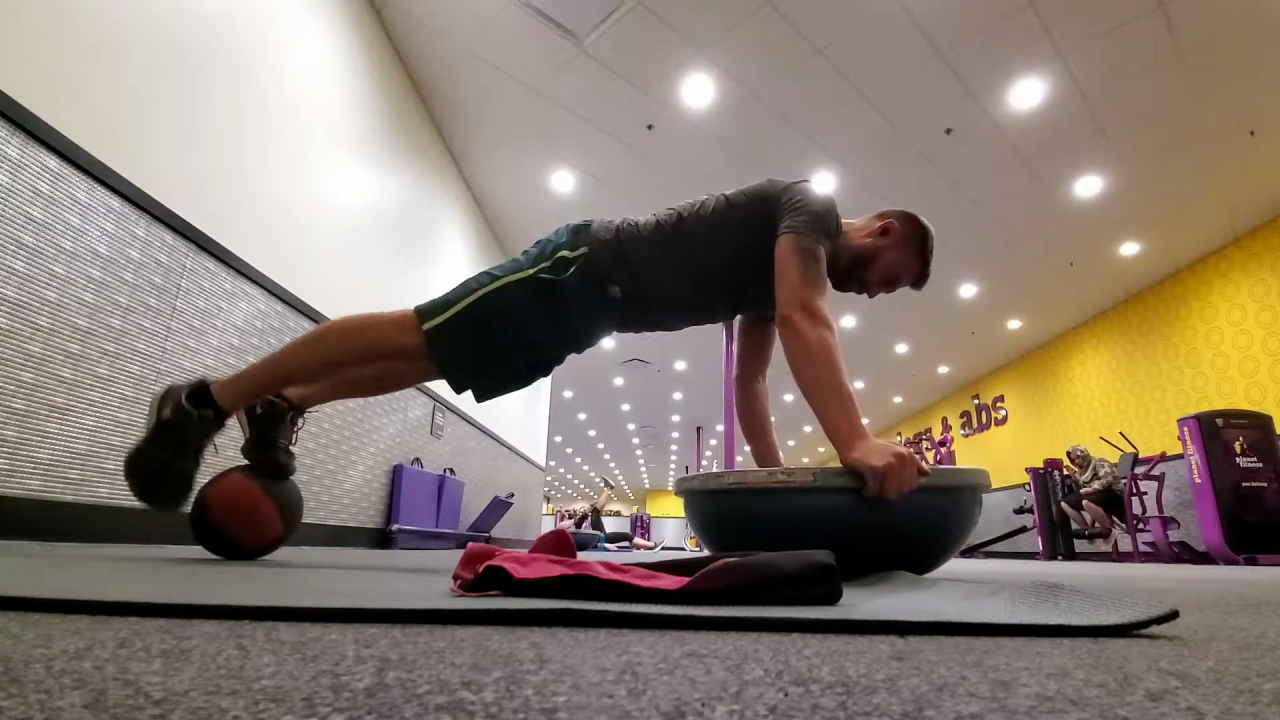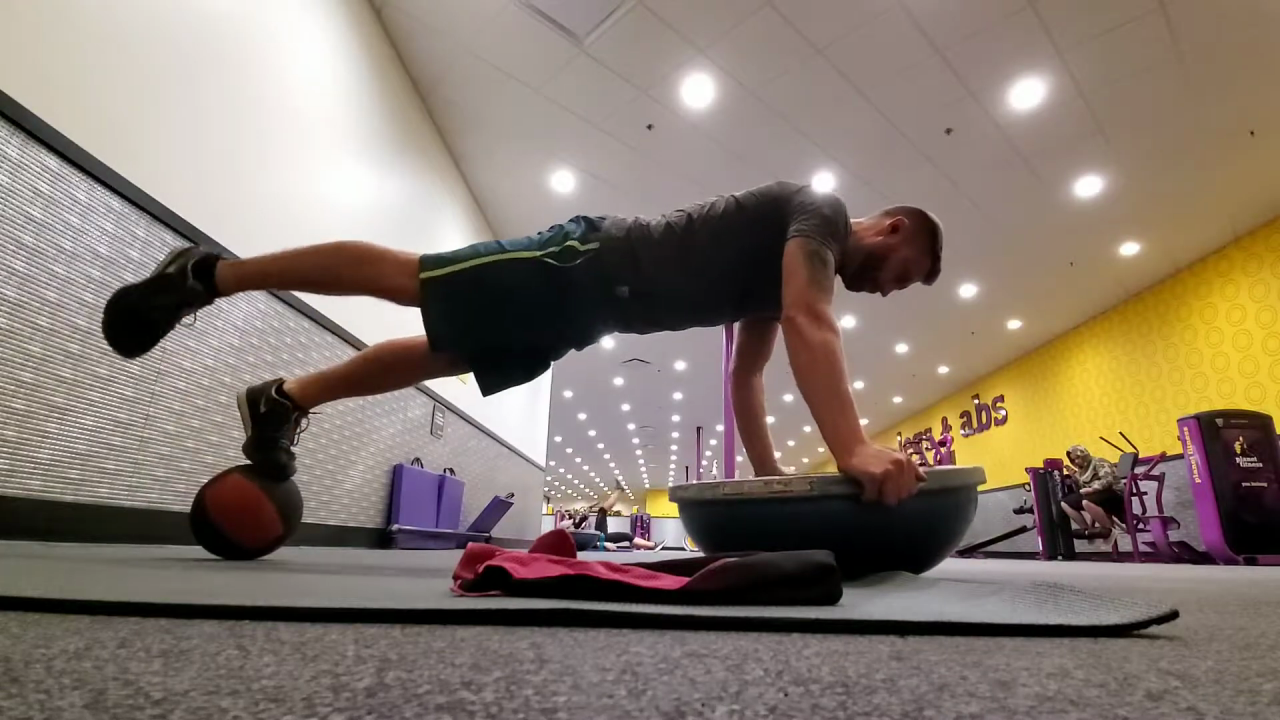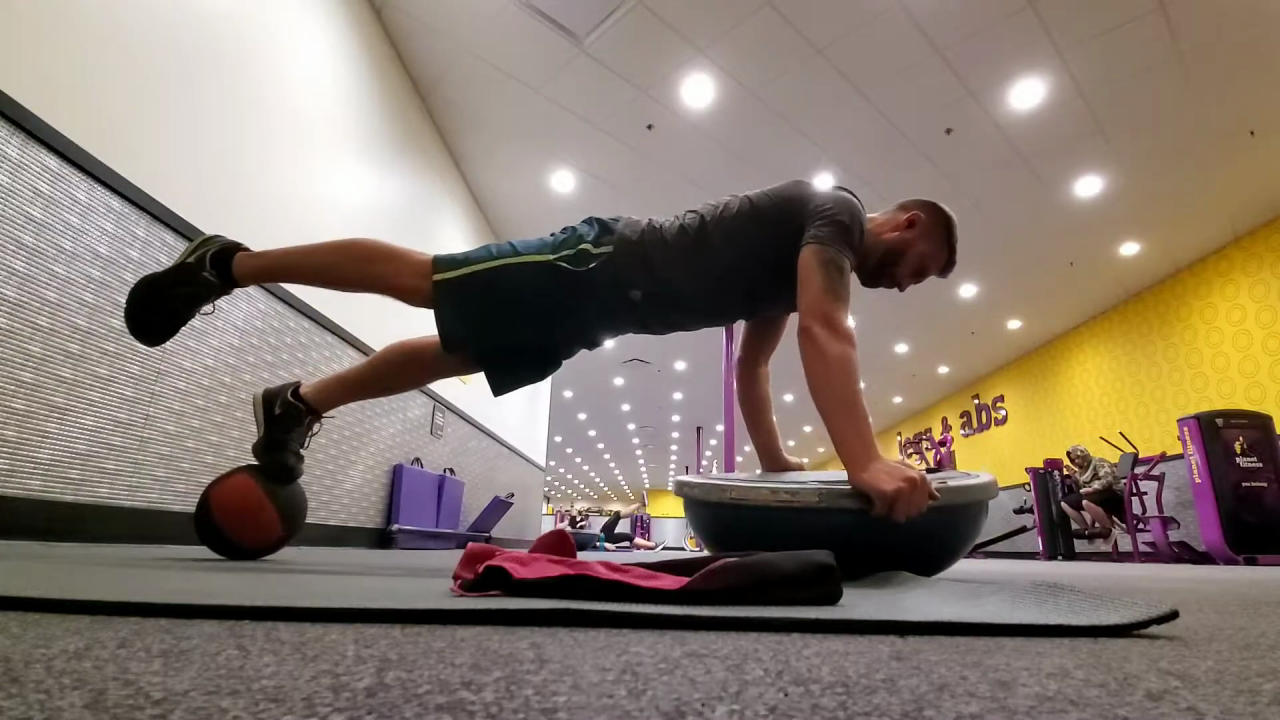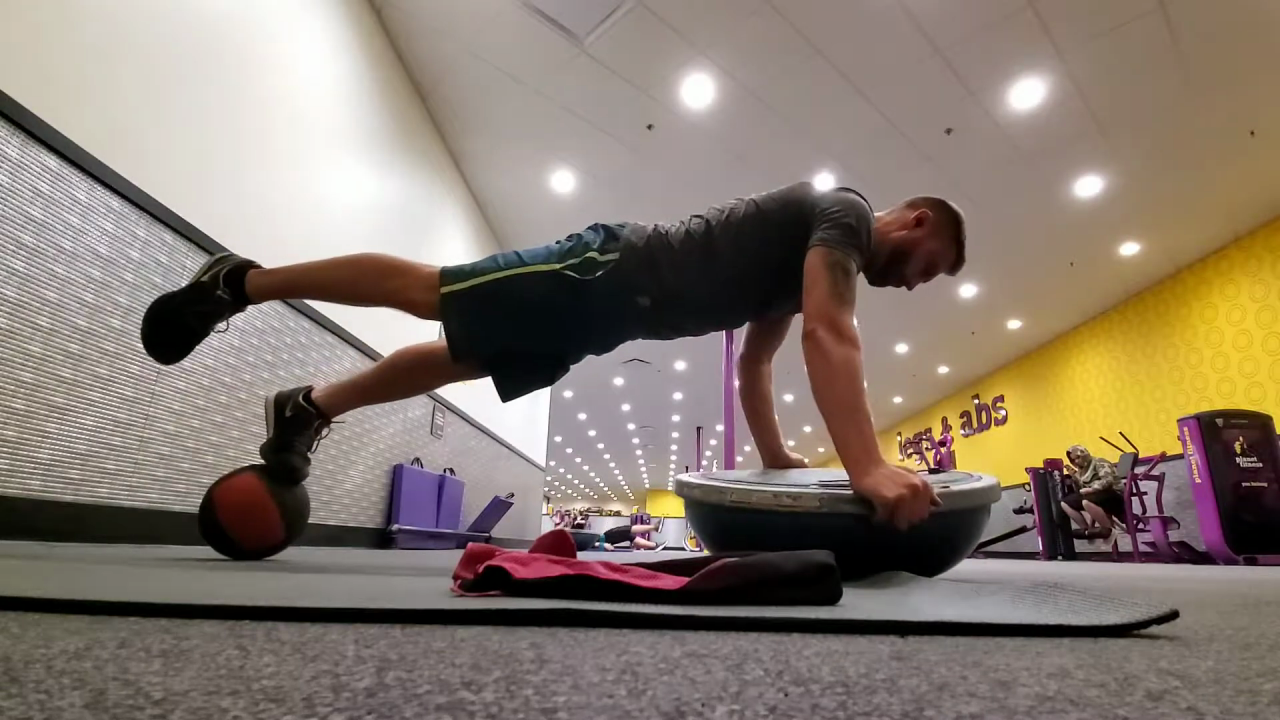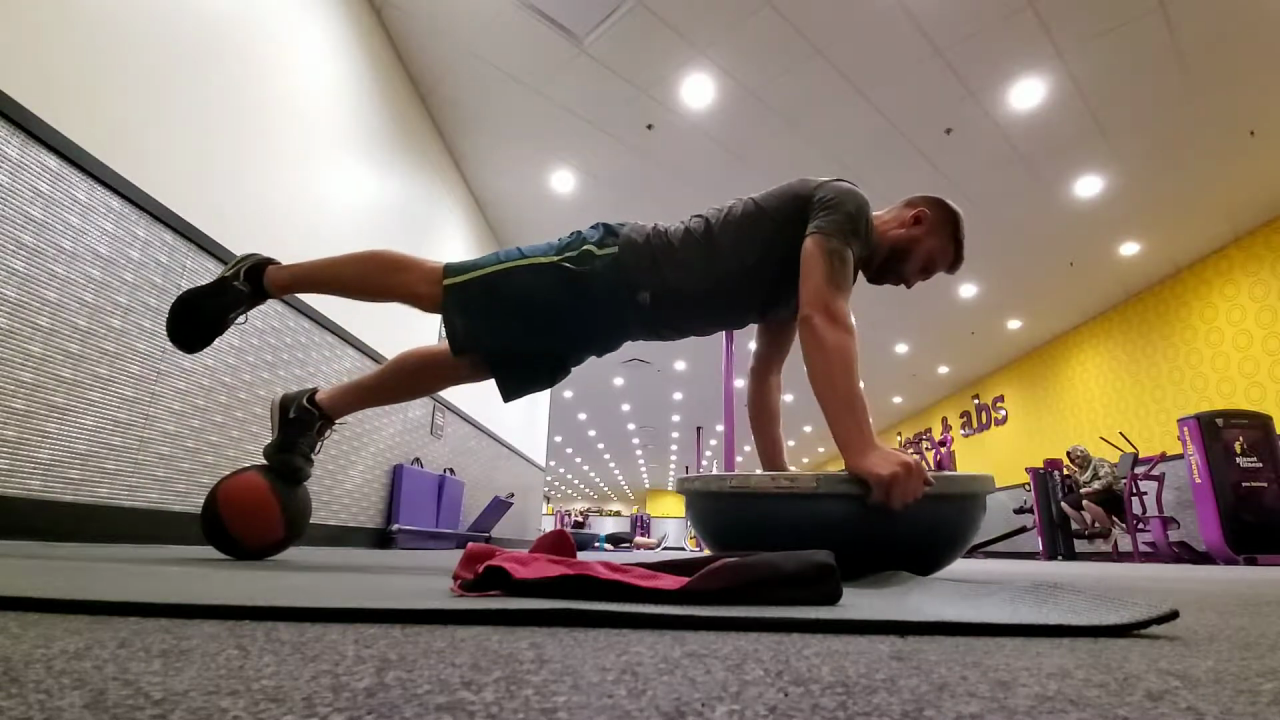
dt=0.3s
person 1, frame 1
left shoulder: (777, 270)
right shoulder: (810, 211)
left elbow: (749, 379)
right elbow: (804, 322)
left wrist: (775, 475)
right wrist: (856, 443)
left hip: (595, 306)
right hip: (583, 270)
left knee: (423, 362)
right knee: (412, 335)
left ankle: (280, 406)
right ankle: (206, 404)
person 1, frame 2
left shoulder: (789, 270)
right shoulder: (820, 214)
left elbow: (745, 373)
right elbow: (811, 328)
left wrist: (767, 471)
right wrist: (853, 450)
left hip: (591, 308)
right hip: (588, 266)
left knee: (440, 357)
right knee: (401, 277)
left ankle: (283, 399)
right ankle: (209, 273)
person 1, frame 3
left shoulder: (806, 263)
right shoulder: (835, 213)
left elbow: (749, 365)
right elbow: (824, 335)
left wrist: (775, 464)
right wrist: (865, 463)
left hip: (604, 302)
right hip: (600, 266)
left knee: (450, 356)
right knee: (412, 277)
left ankle: (298, 403)
right ankle: (227, 264)
person 1, frame 4
left shoulder: (812, 263)
right shoulder: (843, 215)
left elbow: (751, 365)
right elbow: (830, 335)
left wrist: (777, 462)
right wrist: (867, 467)
left hip: (613, 308)
right hip: (608, 275)
left knee: (454, 359)
right knee: (423, 289)
left ankle: (310, 405)
right ankle: (241, 281)
person 1, frame 5
left shoulder: (815, 261)
right shoulder: (841, 205)
left elbow: (763, 372)
right elbow: (825, 323)
left wrist: (778, 472)
right wrist: (862, 451)
left hip: (615, 312)
right hip: (608, 273)
left knee: (459, 362)
right knee: (429, 285)
left ankle: (316, 408)
right ankle: (262, 280)
